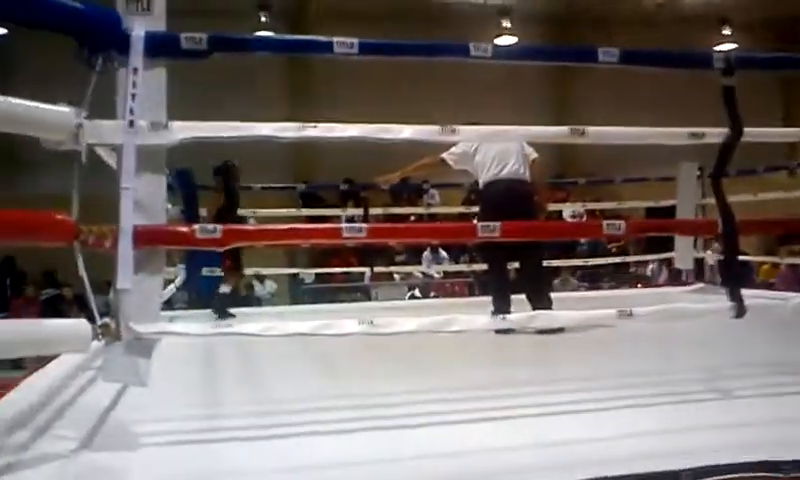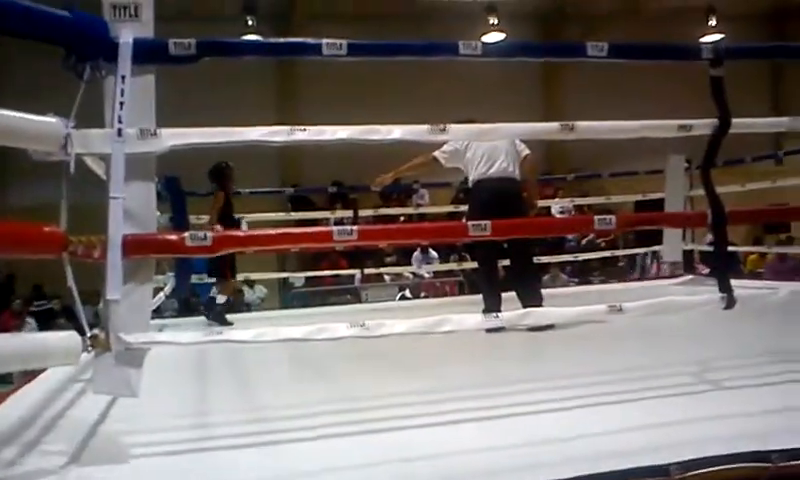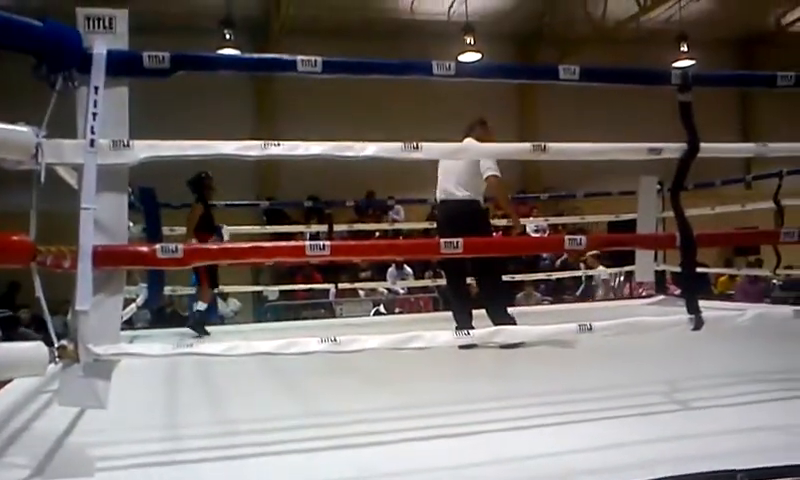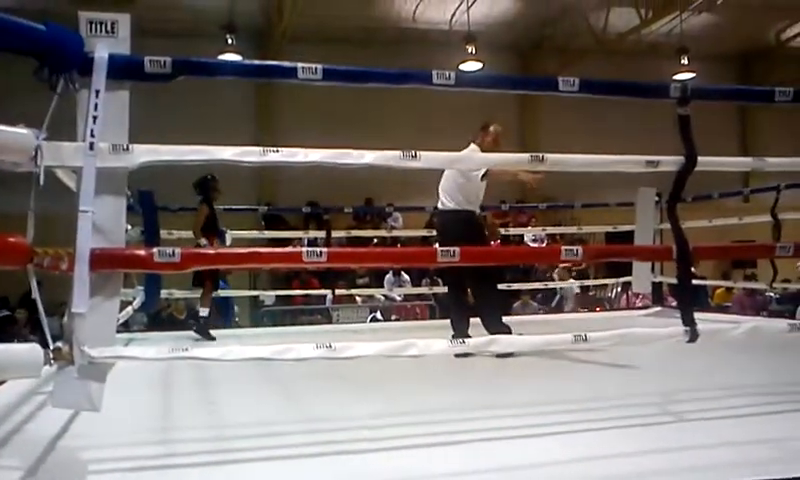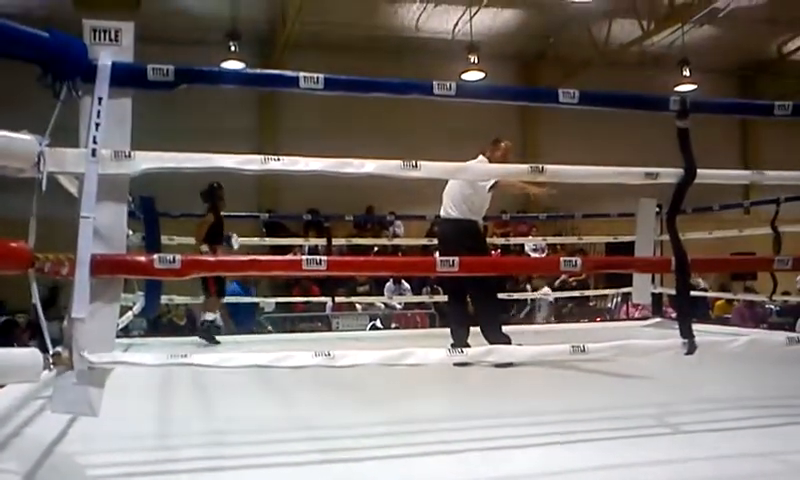
dt=0.4s
person 1, frame 1
left shoulder: (471, 144)
right shoulder: (515, 138)
left elbow: (435, 161)
right elbow: (536, 165)
left wrist: (400, 174)
right wrist: (541, 200)
left hip: (493, 193)
right hip: (521, 191)
left knee: (495, 257)
right knee: (530, 254)
left ankle: (502, 313)
right ankle: (543, 311)
person 1, frame 2
left shoulder: (462, 141)
left elbow: (427, 160)
right elbow: (527, 161)
left wrist: (394, 174)
right wrist: (532, 197)
left hip: (481, 193)
right hip: (509, 191)
left knee: (486, 255)
right knee: (520, 252)
left ankle: (493, 312)
right ankle: (534, 307)
person 1, frame 3
left shoulder: (447, 155)
right elbow: (493, 181)
right wrist: (512, 214)
left hip: (445, 211)
right hip: (469, 209)
left knee: (454, 273)
right knee: (488, 269)
left ankle: (464, 328)
right ankle: (503, 325)
person 1, frame 4
left shoulder: (466, 157)
right shoulder: (472, 156)
right elbow: (491, 171)
left wrist: (483, 223)
right wrist: (519, 174)
left hip: (446, 219)
right hip: (462, 220)
left knee: (455, 281)
right knee: (483, 278)
left ankle: (460, 335)
right ankle: (498, 332)
person 1, frame 5
right shoulder: (479, 167)
right elbow: (500, 183)
right wrist: (528, 188)
left hip: (448, 228)
right hip: (463, 229)
left knee: (455, 290)
right knee: (483, 288)
left ankle: (459, 344)
right ankle: (497, 342)
person 2, frame 1
left shoulder: (233, 192)
right shoulder: (222, 193)
right elbow: (212, 219)
left wrist: (243, 221)
left knee: (234, 272)
right knee: (234, 272)
left ankle: (221, 305)
right ankle: (219, 302)
person 2, frame 2
left shoulder: (225, 194)
right shoulder: (220, 194)
right elbow: (213, 220)
left wrist: (236, 222)
right wrist: (223, 232)
left knee: (225, 278)
right knee: (228, 279)
left ankle: (211, 307)
right ankle: (218, 311)
person 2, frame 3
left shoulder: (205, 205)
right shoulder: (199, 205)
right elbow: (190, 231)
left wrist: (218, 229)
left knee: (206, 287)
right knee: (208, 286)
left ankle: (198, 320)
right ankle: (197, 319)
person 2, frame 4
left shoulder: (210, 206)
right shoulder: (204, 206)
right elbow: (197, 230)
left wrist: (220, 234)
right wrist: (205, 245)
left knee: (210, 289)
right knee: (208, 288)
left ankle: (201, 324)
right ankle: (201, 324)
person 2, frame 5
left shoulder: (217, 215)
right shoulder: (211, 215)
right elbow: (198, 237)
left wrist: (226, 238)
right wrist: (207, 252)
left knee: (212, 295)
right knee: (216, 295)
left ankle: (205, 328)
right ankle: (206, 329)
